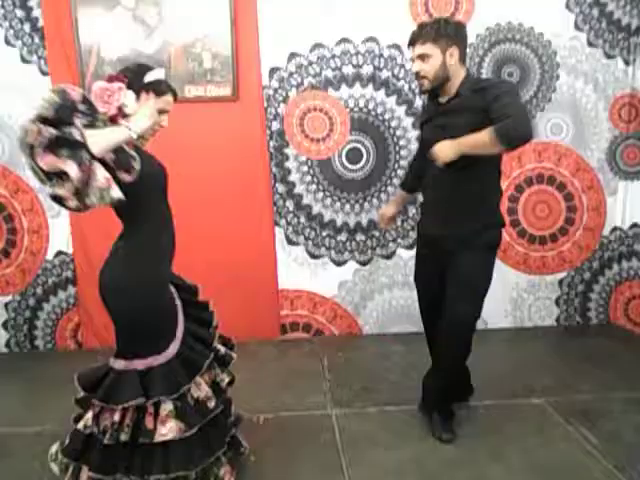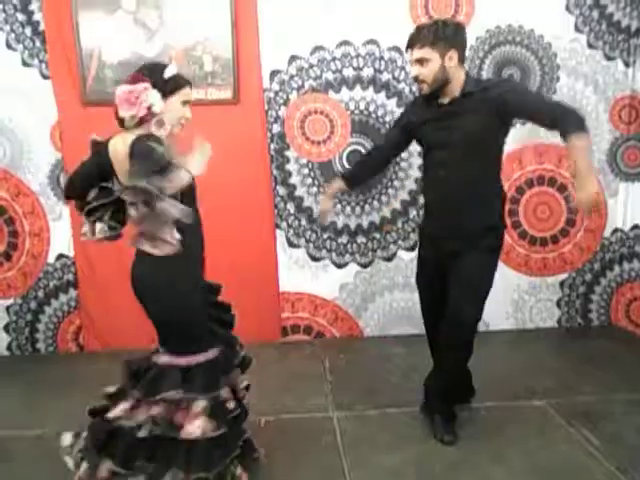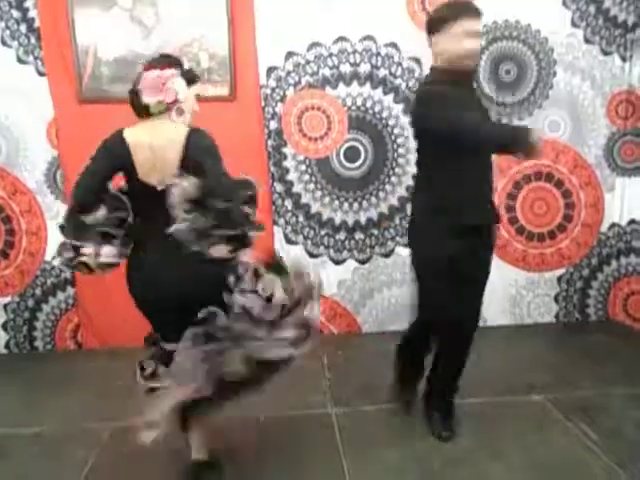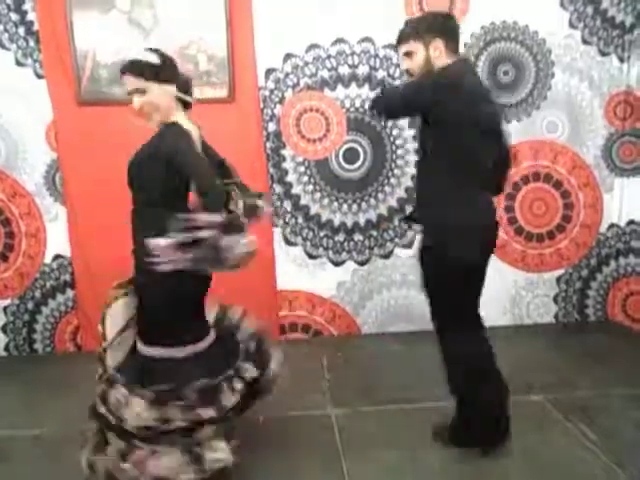
dt=0.3s
person 1, frame 1
left shoulder: (491, 94)
right shoulder: (431, 107)
left elbow: (519, 130)
left wrist: (457, 147)
right wrist: (396, 203)
left hip: (475, 239)
right hip: (431, 235)
left knee: (457, 322)
right knee: (434, 320)
left ankle: (436, 400)
right ankle: (454, 386)
person 1, frame 2
left shoulder: (496, 96)
right shoulder: (419, 111)
left elbow: (567, 119)
right elbow: (381, 153)
left wrist: (584, 175)
right wrist: (336, 188)
left hip: (479, 239)
right hip: (434, 237)
left knee: (460, 323)
right knee: (435, 322)
left ankle: (438, 400)
right ankle: (456, 388)
person 1, frame 3
left shoulder: (467, 92)
right shoulder: (431, 97)
right elbow: (483, 137)
right wrist: (520, 138)
left hip: (474, 228)
right hip: (438, 229)
left knee: (461, 317)
right knee: (438, 315)
left ankle: (440, 401)
right ankle: (407, 372)
person 1, frame 4
left shoulder: (451, 83)
right shoulder: (479, 96)
left elbow: (385, 104)
right elbow: (499, 166)
left wrist: (406, 93)
left hip: (448, 230)
right hip: (474, 228)
left knee: (456, 328)
right knee: (462, 322)
left ankle: (483, 425)
right ankle: (480, 417)
person 2, frame 1
left shoulder: (117, 143)
right shoulder: (116, 143)
right elbow: (49, 141)
right wrist: (127, 132)
left hip: (146, 273)
right hip: (137, 280)
left knee: (181, 352)
right knee: (150, 367)
person 2, frame 2
left shoulder: (115, 147)
right shoulder: (147, 147)
left elbow: (73, 189)
right elbow: (150, 191)
right wrist: (186, 170)
left hip: (160, 274)
right hip: (173, 279)
left knee: (203, 354)
right knee: (188, 367)
person 2, frame 3
left shoulder: (120, 143)
right shoulder: (196, 139)
left elbow: (82, 200)
right elbow: (230, 196)
left wrist: (92, 240)
left hip: (148, 273)
right hip: (199, 267)
left knee: (178, 350)
left ankle: (197, 446)
person 2, frame 4
left shoulder: (173, 135)
right shoulder: (179, 134)
left elbow: (206, 190)
right elbow: (224, 182)
left hip: (168, 268)
right hip: (182, 262)
left knee: (160, 362)
right knee: (190, 349)
